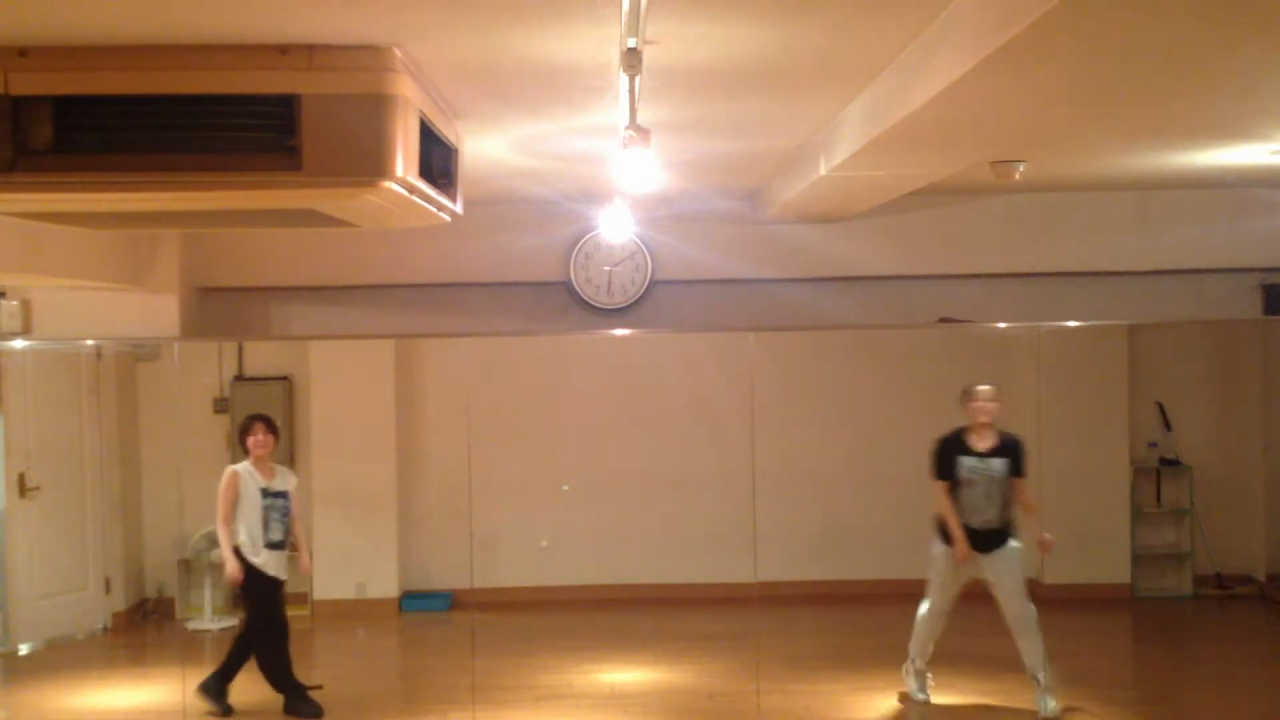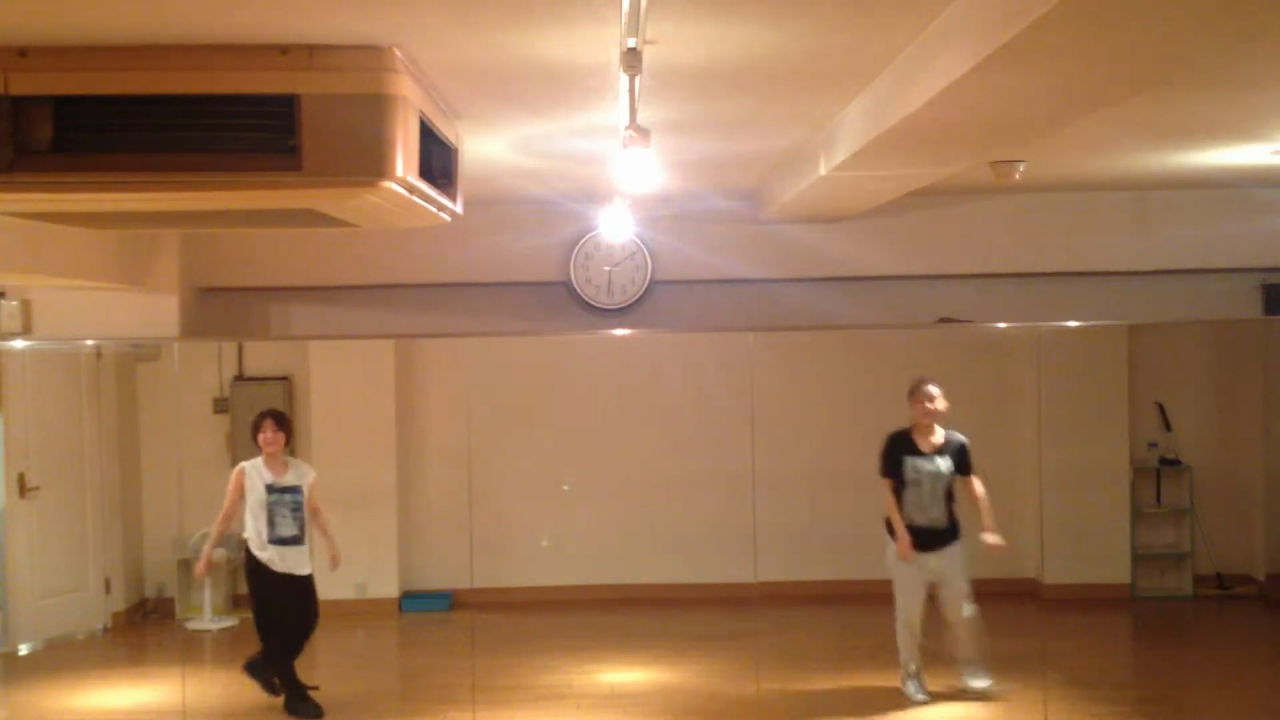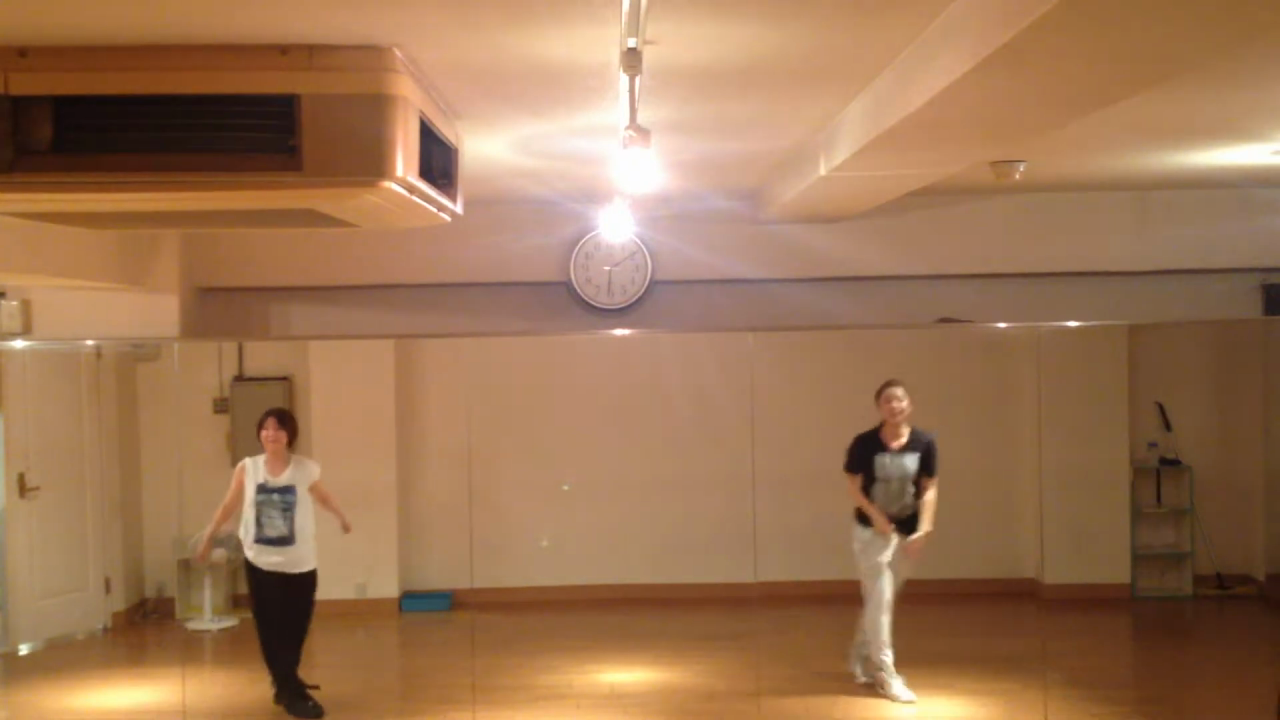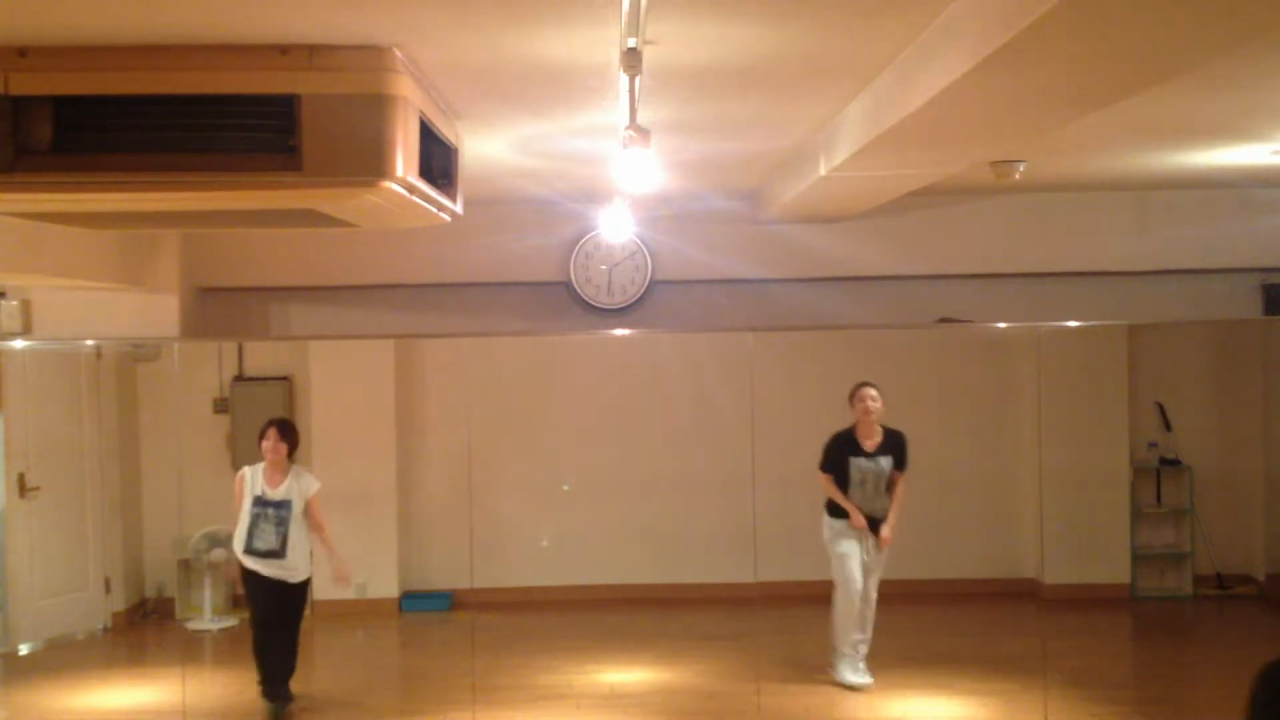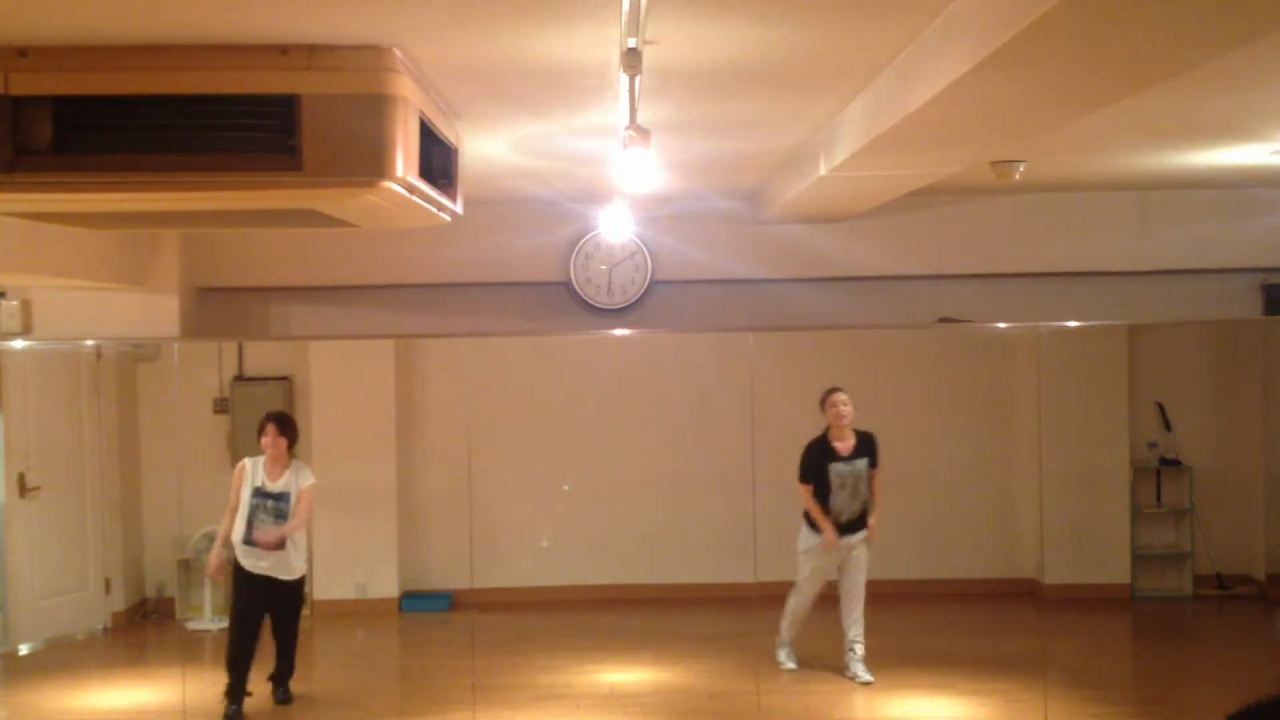
dt=0.2s
person 1, frame 1
left shoulder: (1010, 444)
right shoulder: (949, 444)
left elbow: (1018, 489)
right elbow: (941, 493)
left wrist: (1040, 529)
right wrist: (959, 537)
left hip: (998, 543)
right hip: (954, 541)
left knee: (1021, 611)
right knee: (935, 607)
left ankle: (1043, 688)
right ankle: (915, 670)
person 1, frame 2
left shoulder: (957, 444)
right shoulder: (896, 443)
left elbow: (972, 485)
right elbow: (888, 490)
left wrist: (988, 528)
right wrist: (901, 533)
left hip: (946, 540)
right hip: (905, 540)
left knee: (962, 609)
right knee: (909, 612)
left ankle: (970, 666)
right ankle: (911, 675)
person 1, frame 3
left shoulder: (924, 442)
right shoulder: (864, 443)
left elbow: (929, 489)
right elbow: (854, 486)
left wrist: (923, 529)
right wrist: (876, 516)
left hip: (905, 529)
right hip: (871, 529)
left knee: (883, 600)
right knee: (878, 600)
left ankle: (861, 656)
right ankle: (888, 676)
person 1, frame 4
left shoulder: (896, 440)
right shoulder: (840, 442)
left elbow: (899, 483)
right elbow: (826, 481)
left wrist: (889, 524)
right wrist: (851, 510)
left hip: (877, 525)
right hip: (842, 523)
left knee: (868, 595)
right knee: (850, 588)
left ankle: (857, 657)
right ankle: (845, 660)
person 1, frame 5
left shoulder: (867, 441)
right shoulder: (815, 450)
left elbow: (872, 478)
right elbow: (805, 494)
left wrist: (872, 515)
right wrist: (827, 529)
left hip: (856, 530)
right hip: (820, 530)
left knee: (854, 592)
right knee: (806, 590)
left ankle: (854, 657)
right ankle: (785, 644)
person 2, frame 1
left shoulder: (286, 476)
right shoulder: (235, 475)
left elbow: (293, 521)
right elbow: (223, 522)
left wrist: (304, 551)
right wrist: (230, 558)
left hip: (276, 565)
right hip: (251, 565)
left knee: (257, 632)
right knee: (272, 632)
left ankle: (215, 685)
right ankle: (292, 695)
person 2, frame 2
left shoulder: (303, 472)
right shoulder: (245, 472)
left elbow: (314, 511)
right elbow: (226, 515)
left wrist: (332, 545)
right wrist: (206, 554)
left hip: (299, 563)
right hip: (264, 562)
left knee: (305, 623)
right knee: (276, 630)
left ankle: (261, 665)
right ankle: (295, 695)
person 2, frame 3
left shoulder: (305, 469)
right shoulder: (246, 468)
left elbow: (322, 496)
right elbow: (228, 507)
left wrist: (342, 517)
right wrist: (206, 539)
left hip: (300, 563)
right hip: (260, 562)
left knee: (296, 628)
right knee: (272, 629)
left ankle: (285, 686)
right ankle: (293, 694)
person 2, frame 4
left shoulder: (305, 482)
right shoulder: (245, 477)
left elbow: (318, 524)
right elbow: (241, 518)
left wrist: (337, 561)
right wrist: (235, 555)
left hip: (293, 571)
right hip: (255, 568)
left knee: (287, 633)
right knee: (265, 628)
left ankle: (279, 685)
right ankle: (274, 693)
person 2, frame 5
left shoulder: (302, 476)
right shoulder: (245, 468)
left elbow: (299, 521)
right elbow: (232, 512)
left wrist: (277, 533)
right wrist: (217, 549)
left hip: (288, 568)
right hip: (249, 564)
left knee: (286, 632)
right knee: (242, 631)
left ankle: (281, 682)
